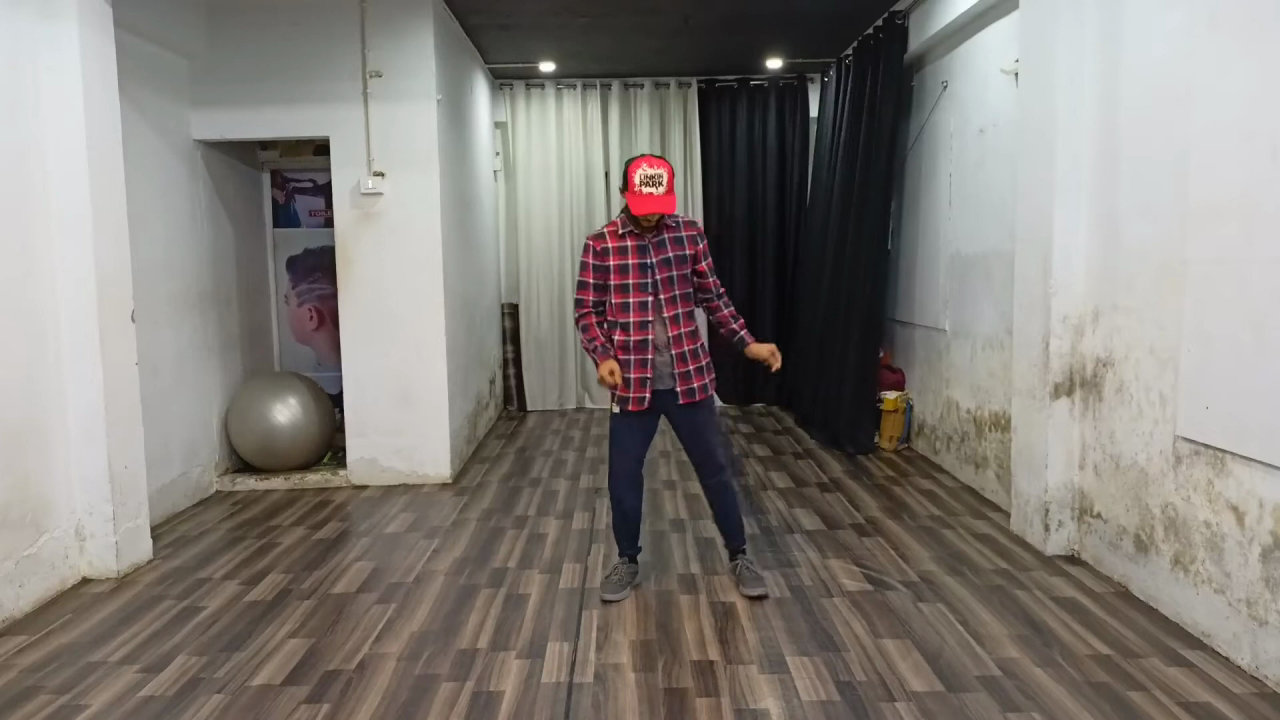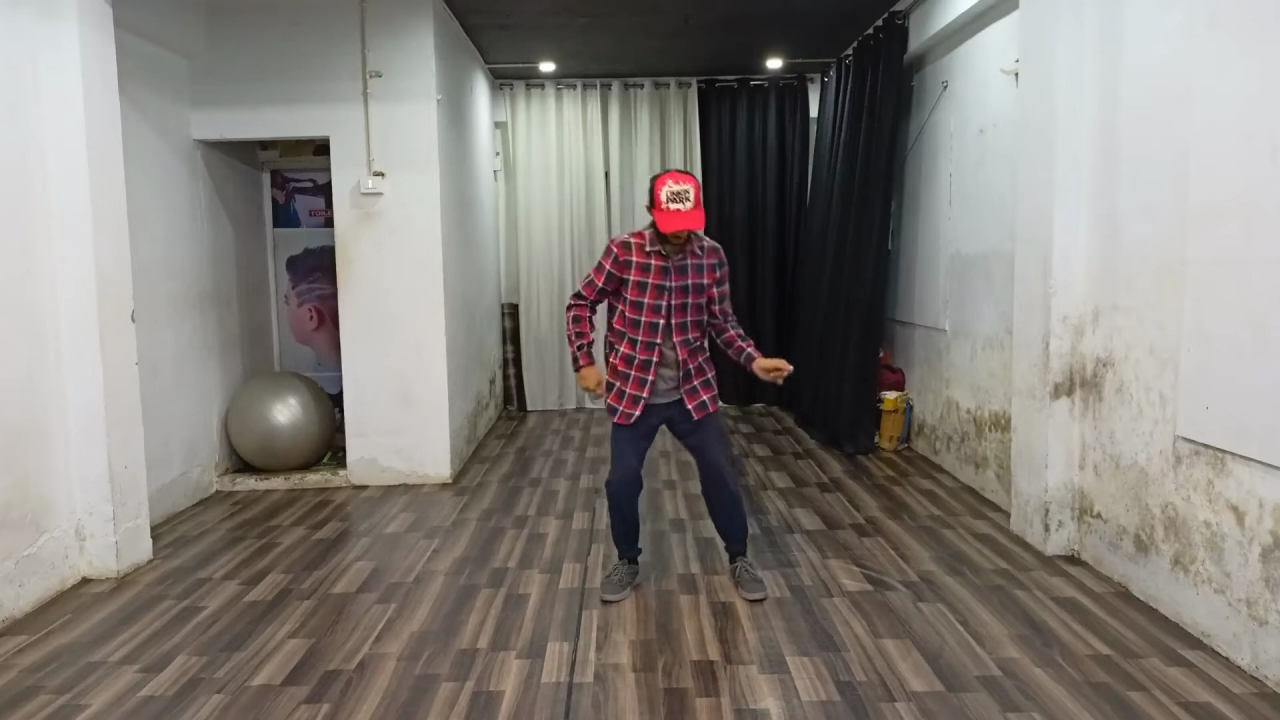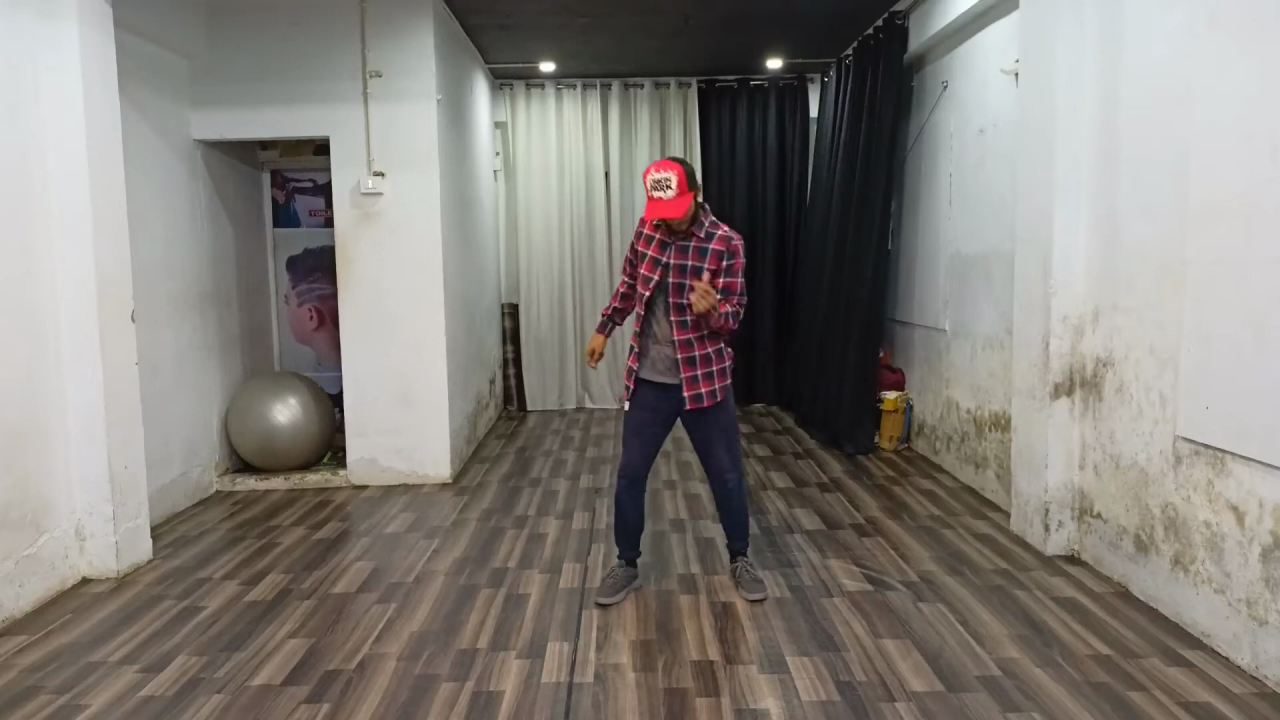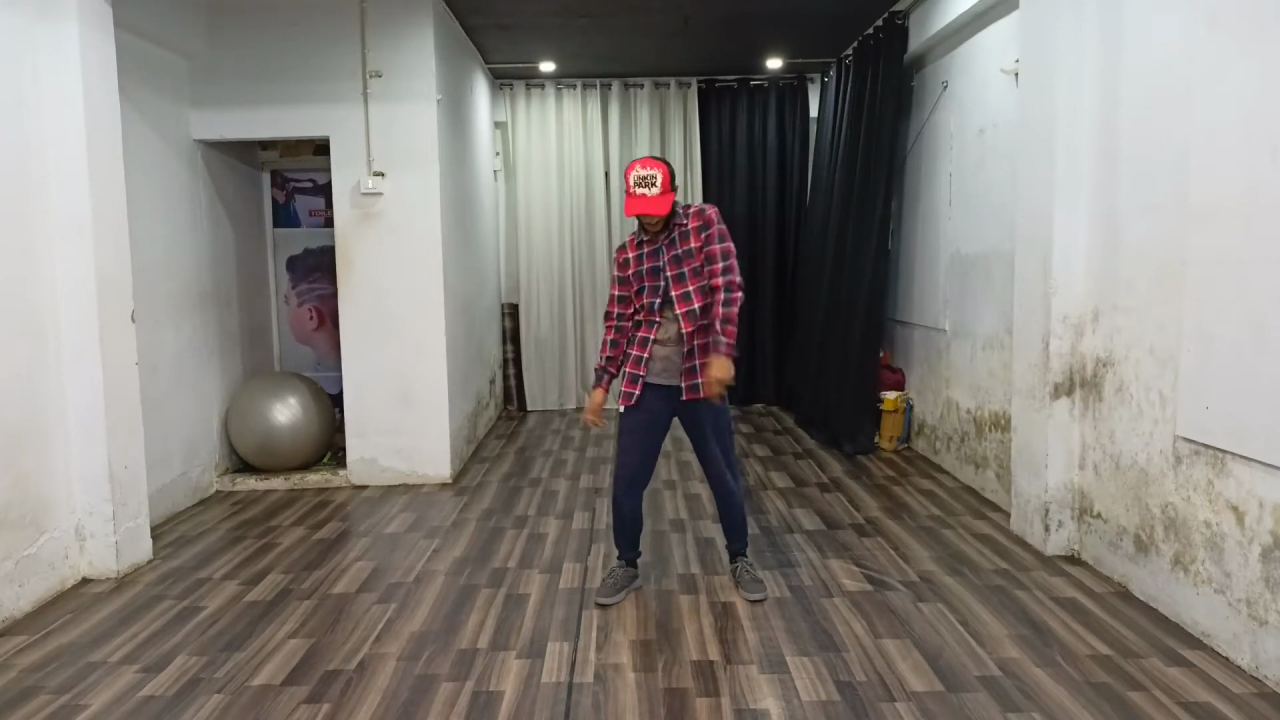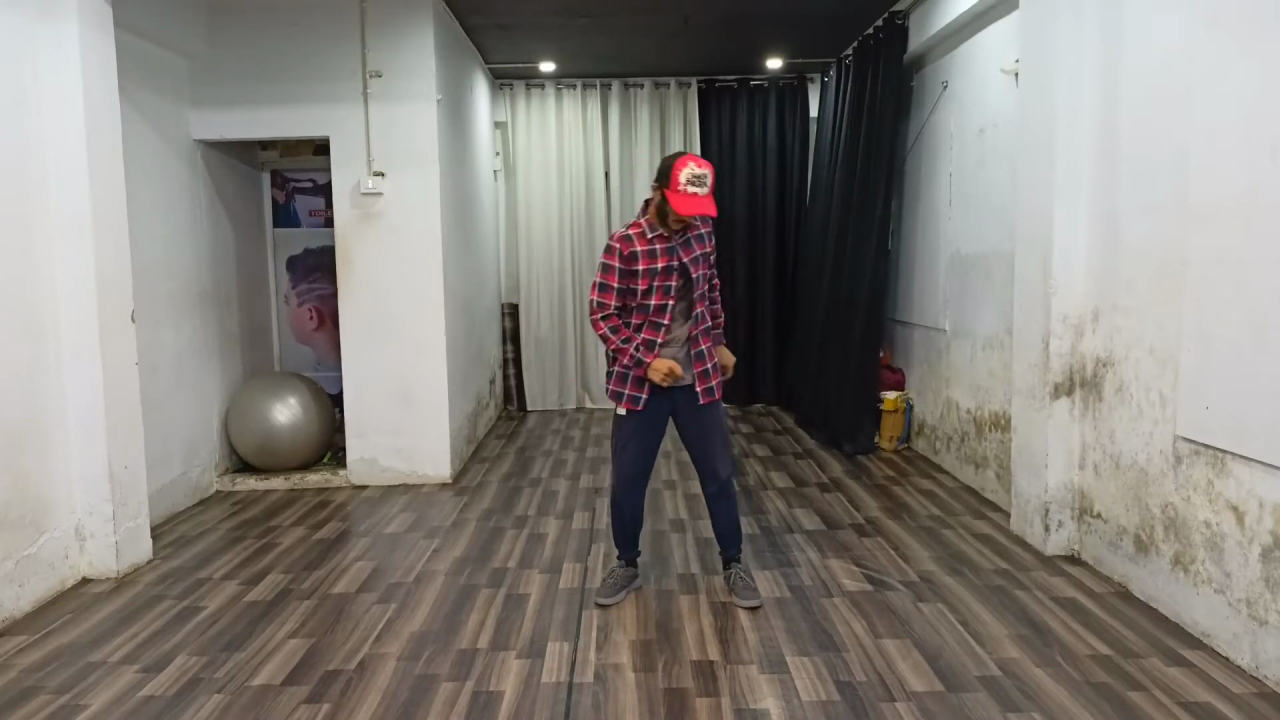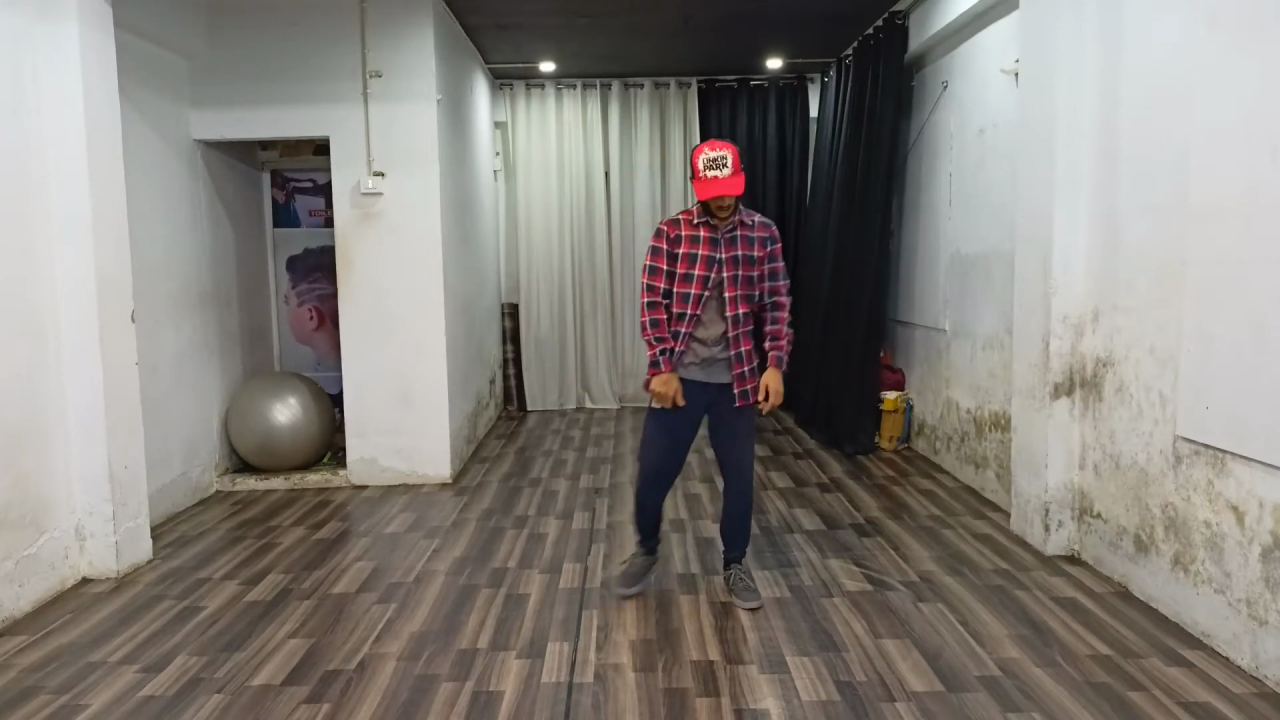
dt=0.5s
person 1, frame 1
left shoulder: (689, 233)
right shoulder: (601, 244)
left elbow: (712, 296)
right elbow: (586, 308)
left wrist: (748, 344)
right wrist: (601, 354)
left hip: (688, 378)
right hip: (631, 382)
left knee: (716, 467)
right knee: (624, 474)
left ankle: (738, 554)
right ankle: (627, 560)
person 1, frame 2
left shoulder: (710, 256)
right shoulder: (623, 251)
left elbow: (721, 320)
right elbow: (580, 304)
left wrist: (754, 359)
right wrist: (584, 361)
left hip: (692, 390)
right hip: (632, 392)
left knee: (721, 476)
right knee: (622, 482)
left ankle: (738, 558)
right ankle: (627, 562)
person 1, frame 3
left shoulder: (726, 243)
right shoulder: (647, 232)
left elbow: (732, 317)
left wrist: (710, 308)
right wrist: (604, 330)
left hip: (705, 378)
right hip: (648, 379)
left knee: (726, 472)
right knee: (631, 474)
left ankle: (740, 559)
right ankle: (627, 564)
person 1, frame 4
left shoulder: (705, 221)
right shoulder: (627, 253)
left elbow: (727, 285)
right elbow: (618, 323)
left wrist: (721, 353)
right wrist: (601, 384)
left hip: (701, 376)
right hip: (644, 380)
left knee: (724, 474)
right knee: (628, 477)
left ankle: (739, 559)
right ankle: (627, 564)
person 1, frame 5
left shoulder: (701, 231)
right shoulder: (625, 244)
right elbow: (603, 314)
left wrist: (717, 342)
right wrist: (647, 361)
left hip: (698, 378)
right hip: (640, 380)
left knee: (718, 473)
right knee: (628, 477)
left ankle: (733, 563)
right ankle: (627, 565)
person 1, frame 6
left shoulder: (763, 233)
right shoulder: (673, 231)
left elbow: (777, 303)
right elbow: (653, 301)
left wrist: (775, 365)
right wrist: (662, 367)
left hip: (736, 378)
right hip: (680, 376)
left knee: (740, 476)
right knee: (655, 470)
left ankle: (735, 565)
right ankle: (646, 552)
